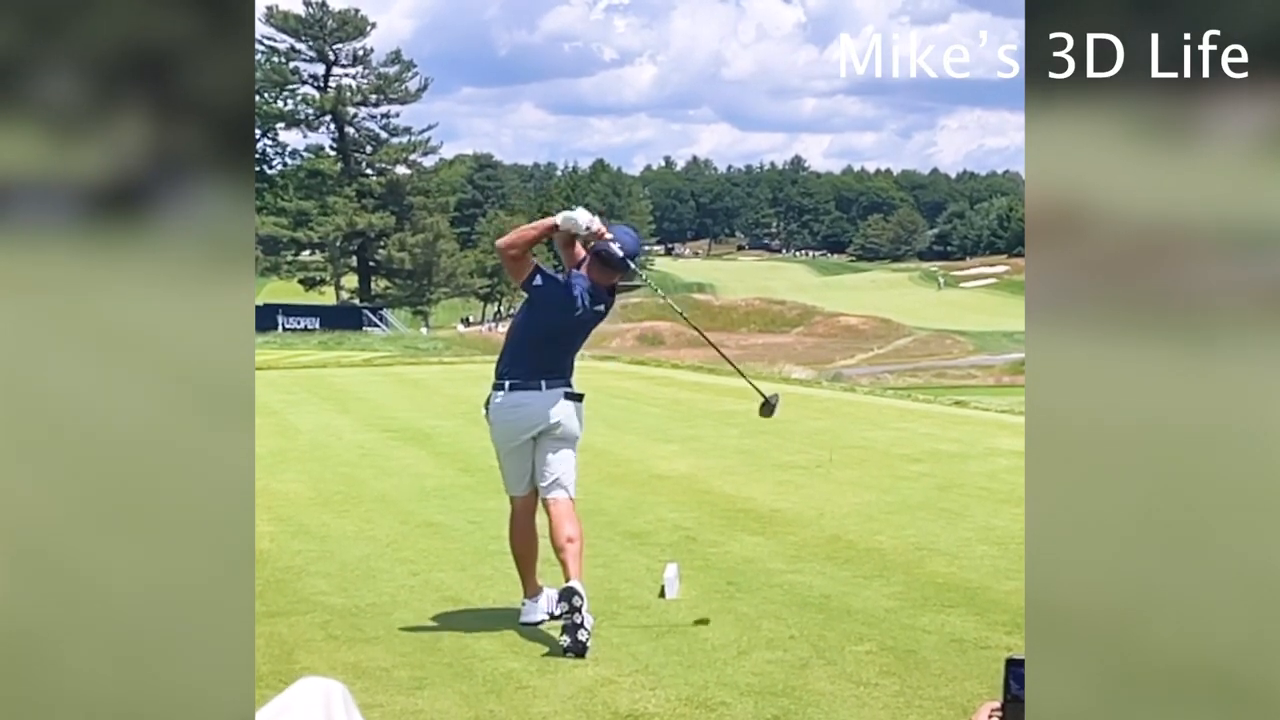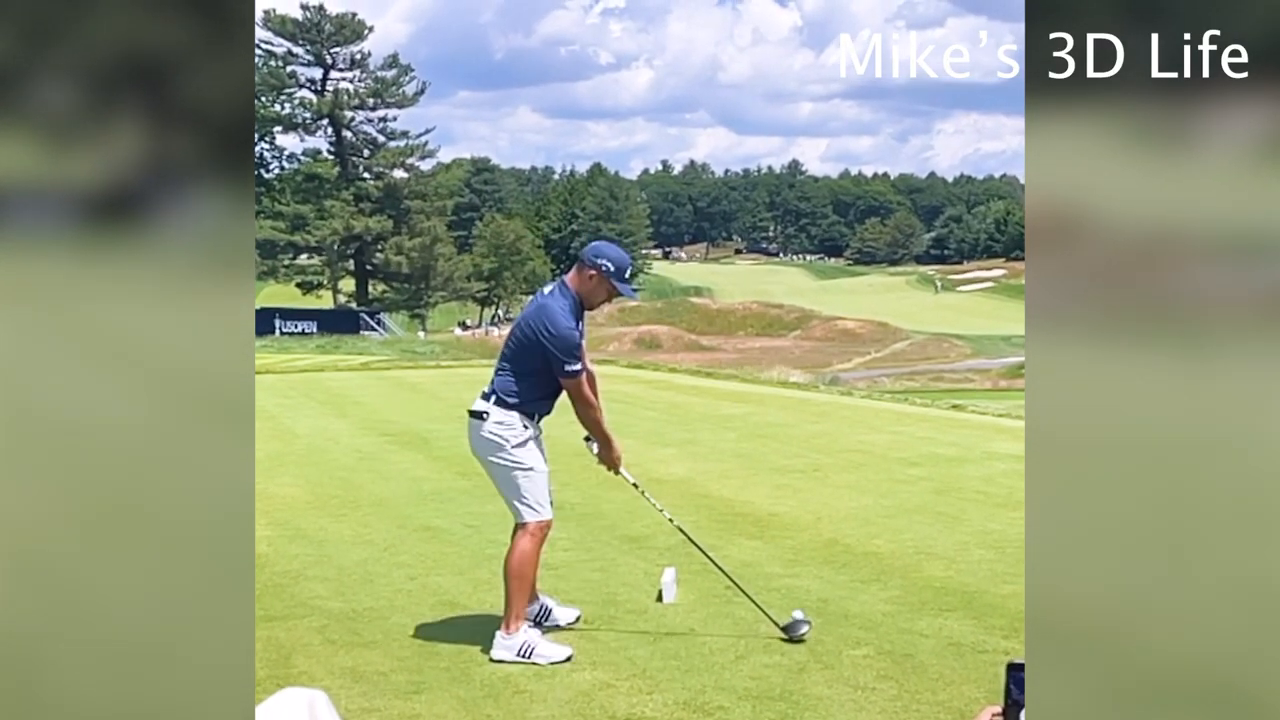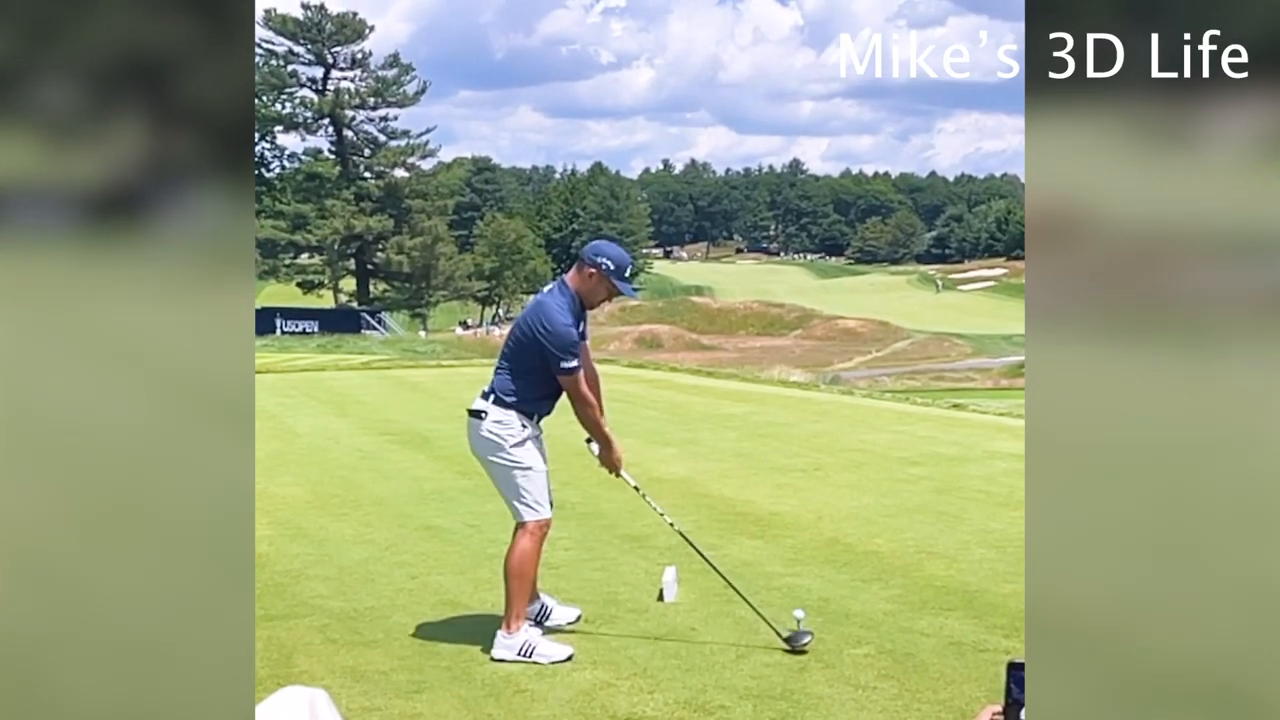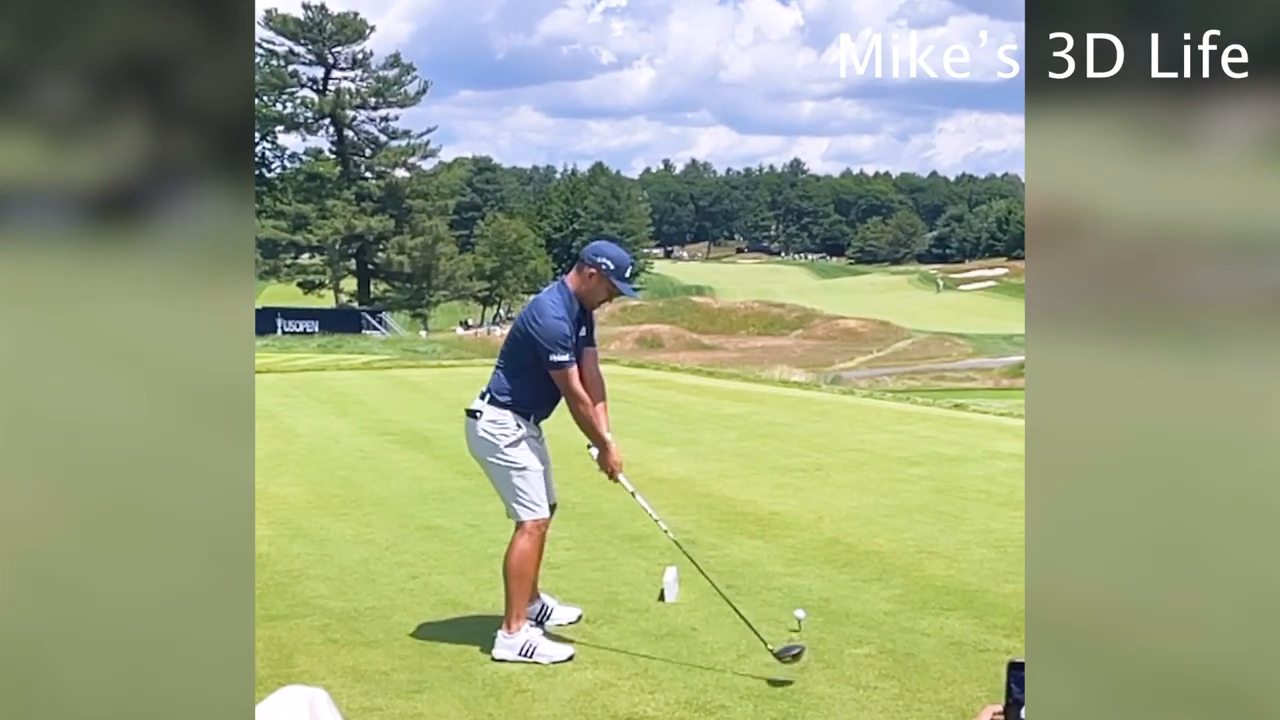
dt=0.2s
person 1, frame 1
left shoulder: (554, 291)
right shoulder: (602, 299)
left elbow: (505, 248)
right elbow: (579, 248)
left wrist: (556, 223)
right wrist: (585, 228)
left hip: (510, 404)
right hip: (558, 405)
left knee: (522, 504)
right knee: (559, 501)
left ankle: (533, 599)
right ankle: (572, 591)
person 1, frame 2
left shoulder: (564, 301)
right shoulder: (558, 320)
left elbow: (584, 371)
right elbow: (581, 396)
left wrist: (601, 434)
right wrist: (606, 442)
left hip: (513, 422)
right hip: (505, 426)
left knee: (533, 514)
right knee: (535, 522)
left ankle: (529, 604)
right ankle: (512, 634)
person 1, frame 3
left shoulder: (570, 304)
right shoulder: (555, 318)
left elbow: (587, 370)
right elbow: (579, 395)
left wrist: (603, 433)
right wrist: (607, 442)
left hip: (518, 423)
right hip: (504, 425)
left knee: (537, 512)
right knee: (534, 521)
left ankle: (531, 602)
right ankle: (512, 634)
person 1, frame 4
left shoulder: (580, 313)
right shoulder: (550, 315)
left elbow: (592, 376)
right elbow: (574, 393)
left wrist: (605, 436)
right wrist: (604, 446)
left hip: (522, 425)
right hip: (501, 425)
left knee: (543, 511)
right knee: (532, 521)
left ankle: (532, 602)
right ankle: (513, 634)
